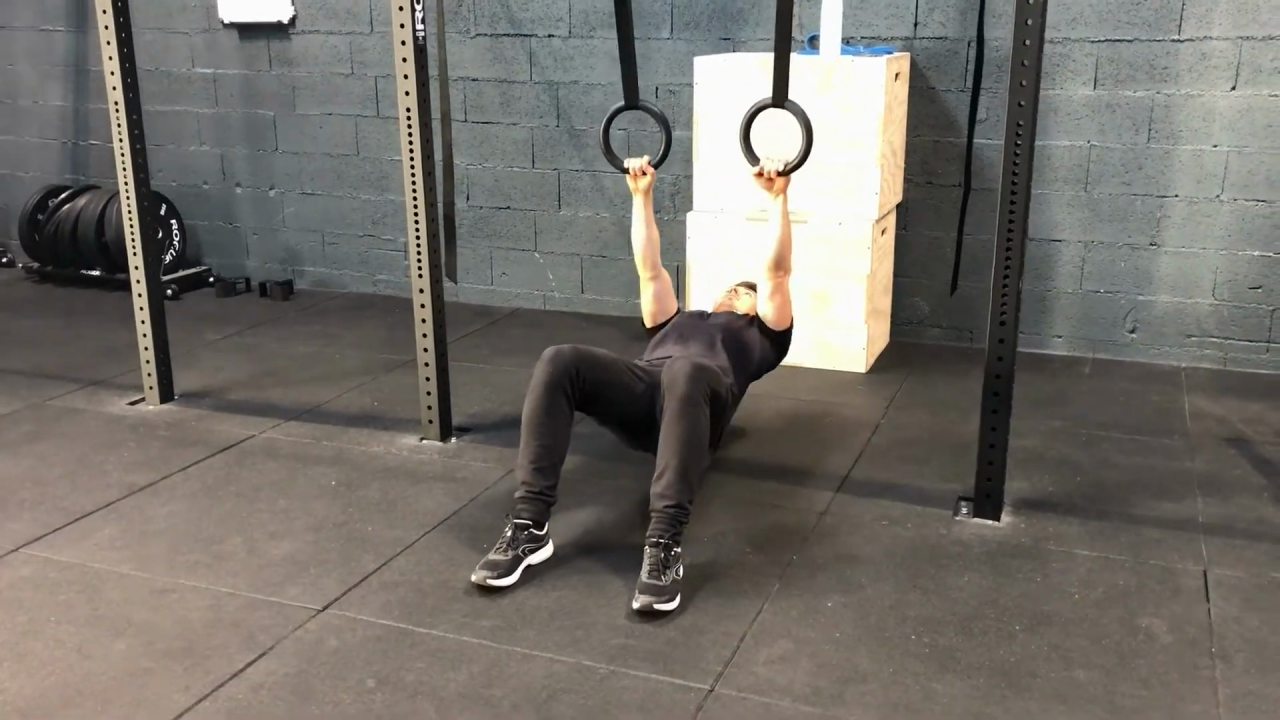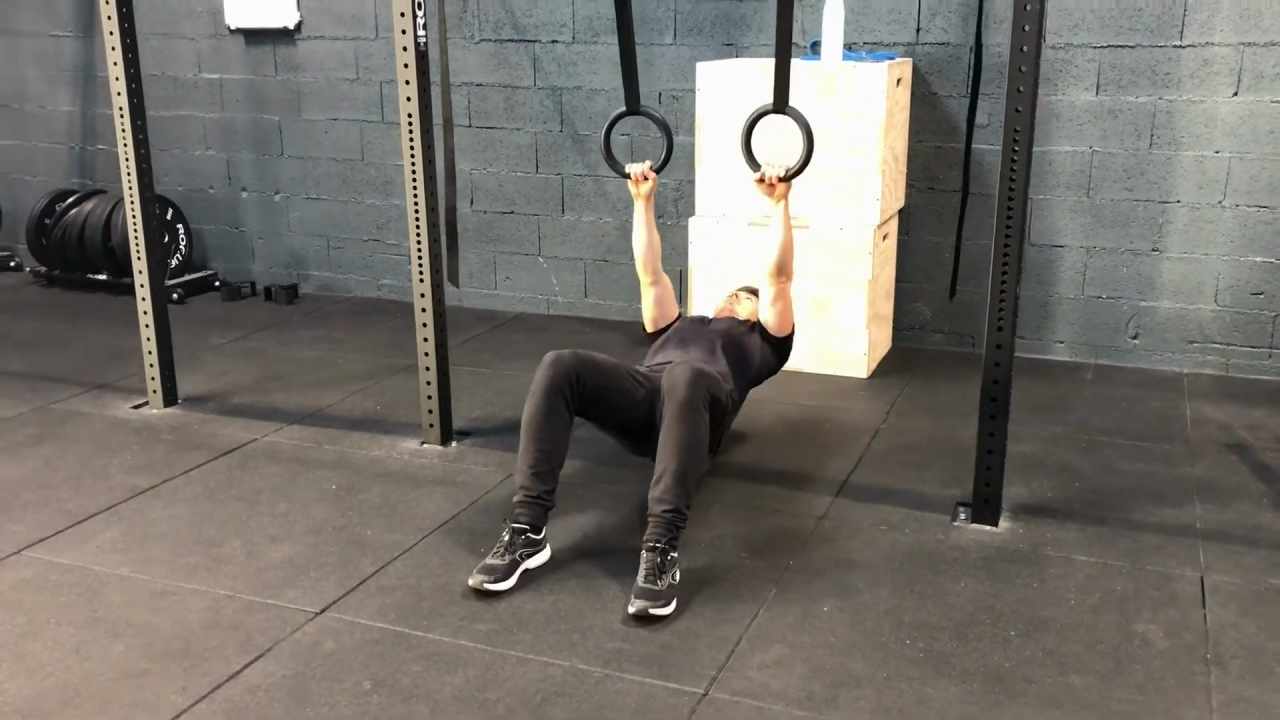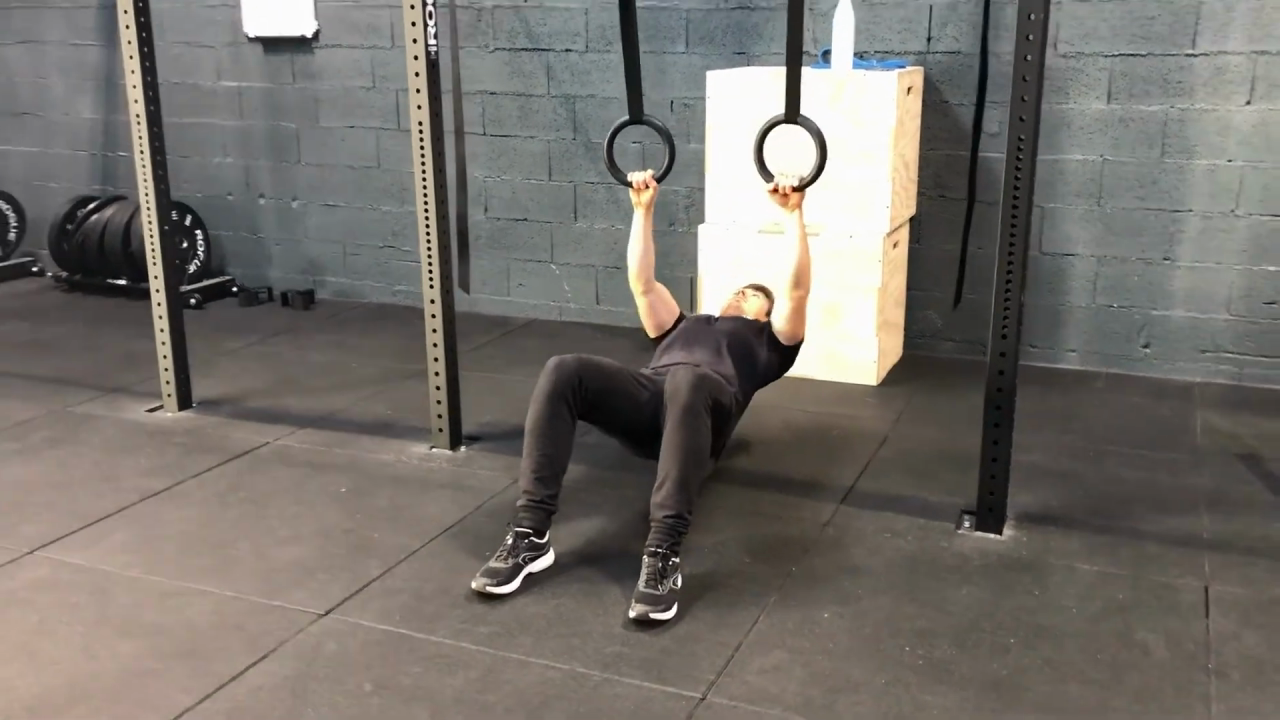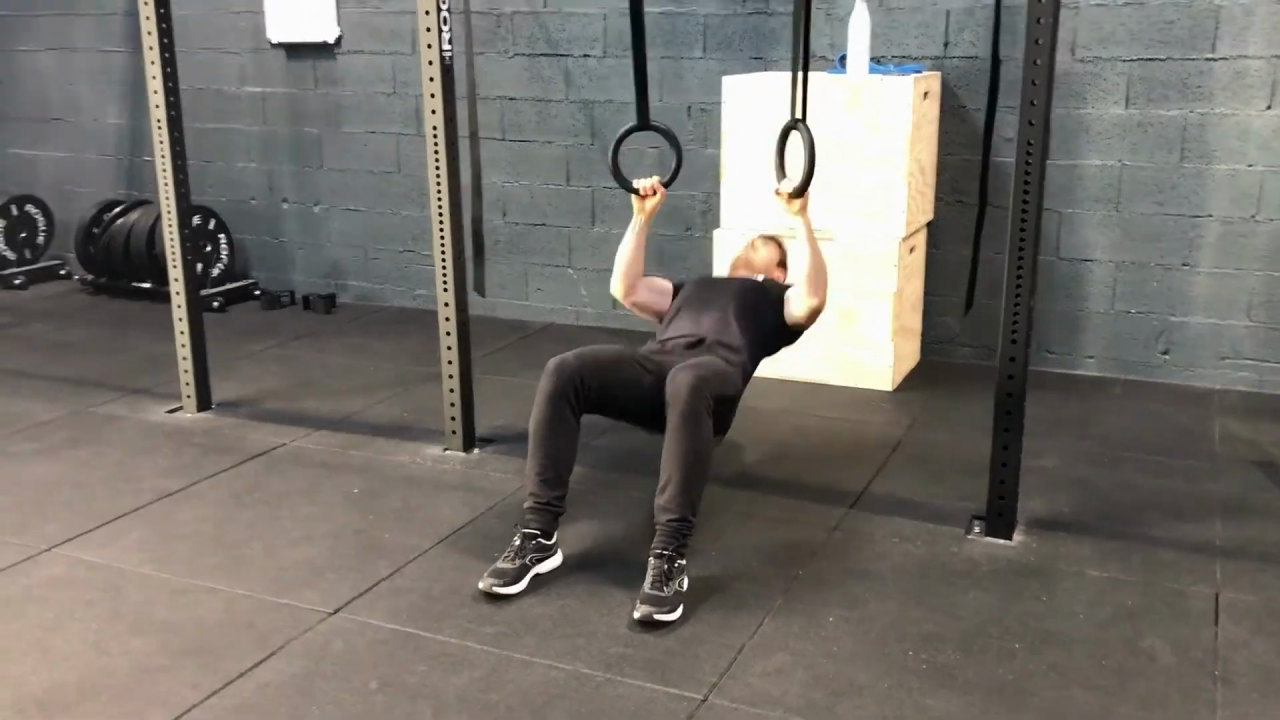
dt=0.2s
person 1, frame 1
left shoulder: (761, 335)
right shoulder: (679, 320)
left elbow: (775, 274)
right elbow: (649, 269)
left wrist: (777, 197)
right wrist: (642, 195)
left hip: (699, 394)
right hip: (640, 391)
left knee: (685, 374)
right knee: (557, 362)
left ankle: (664, 544)
right ankle: (529, 525)
person 1, frame 2
left shoulder: (763, 341)
right shoulder: (679, 326)
left elbow: (778, 281)
right elbow: (651, 274)
left wrist: (779, 204)
right wrist: (644, 200)
left hip: (700, 399)
right hip: (643, 394)
left knee: (684, 379)
right knee: (558, 367)
left ankle: (660, 550)
right ankle: (527, 530)
person 1, frame 3
left shoulder: (768, 344)
right shoulder: (686, 327)
left elbow: (794, 295)
right elbow: (641, 282)
left wrist: (793, 215)
right wrist: (644, 209)
left hip: (705, 400)
right hip: (647, 395)
left knee: (685, 386)
right knee: (561, 372)
left ankle: (663, 555)
right ankle: (530, 534)
person 1, frame 4
left shoulder: (776, 299)
right shoulder: (696, 286)
left elbow: (811, 302)
right elbow: (624, 289)
left wrist: (799, 218)
right wrist: (643, 216)
left hip: (713, 370)
right hip: (656, 364)
left knee: (687, 387)
right knee: (562, 372)
left ankle: (669, 556)
right ankle: (538, 534)
